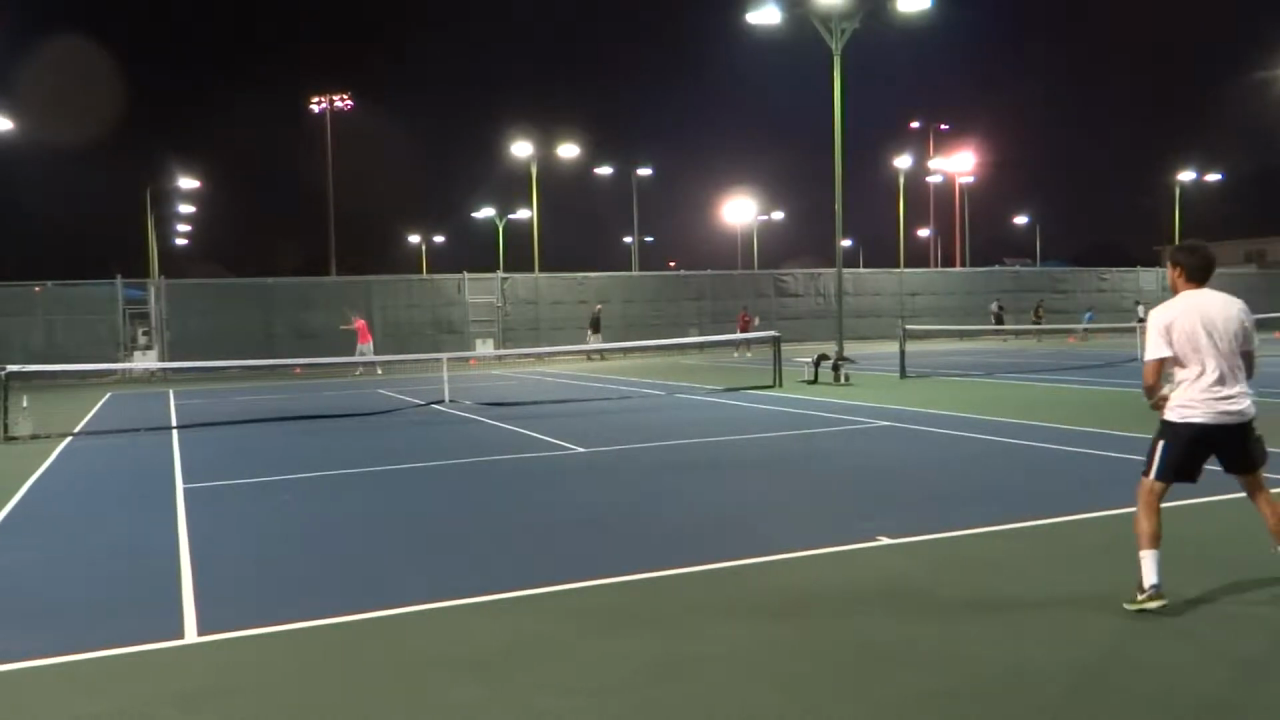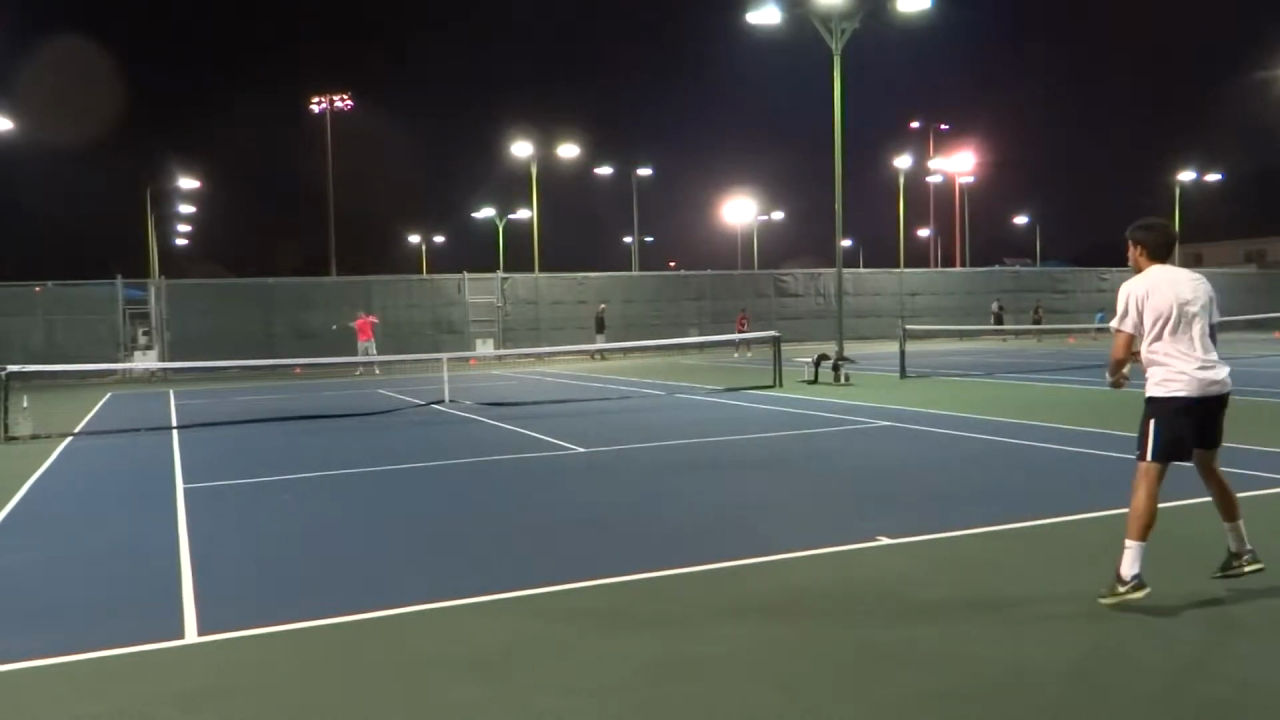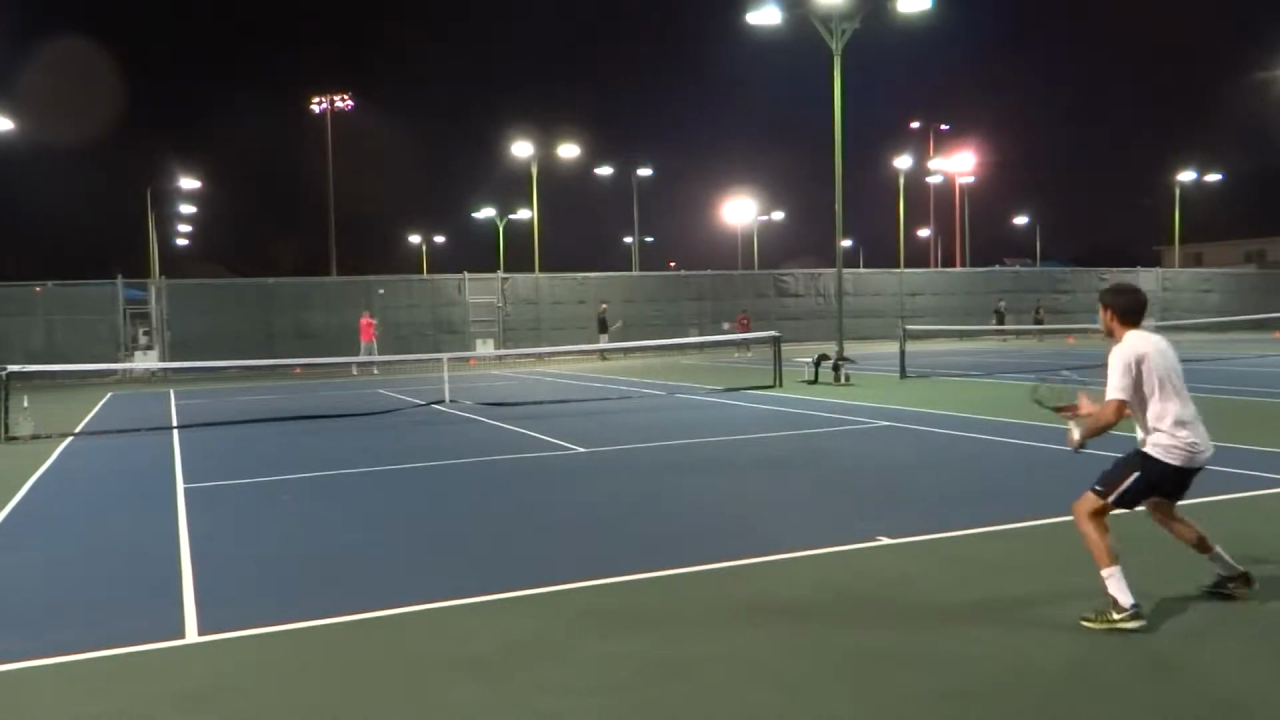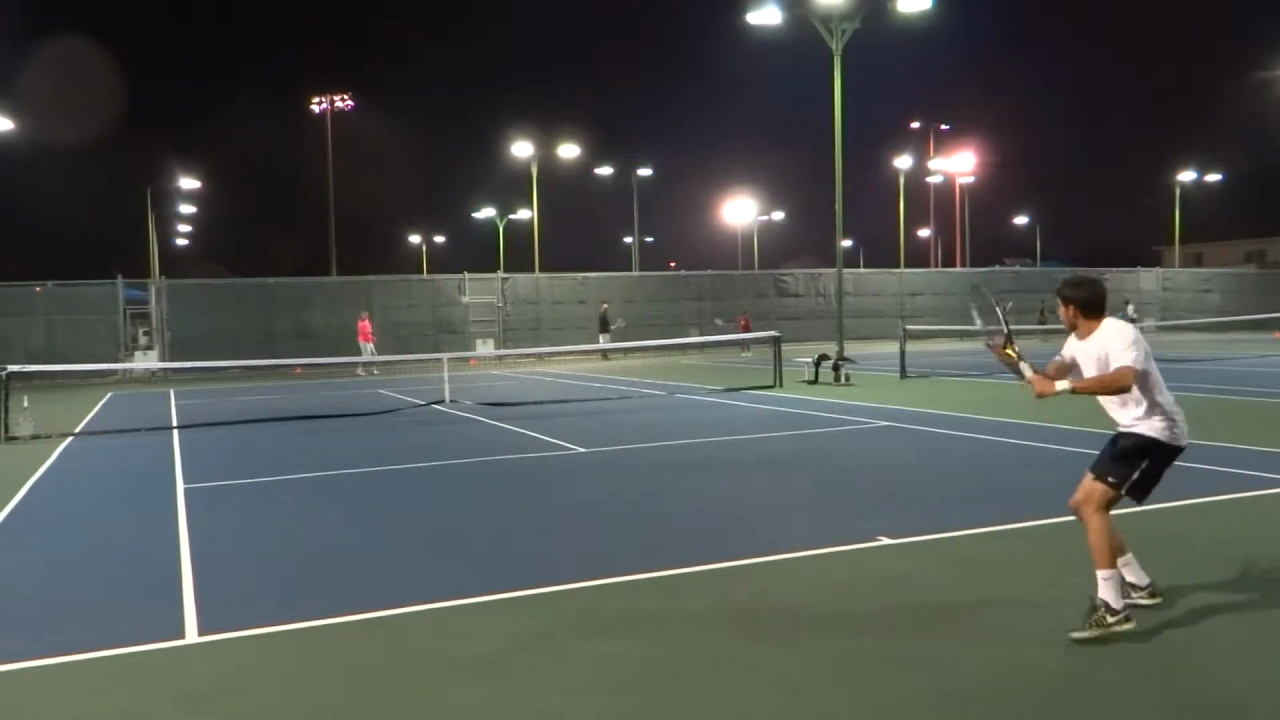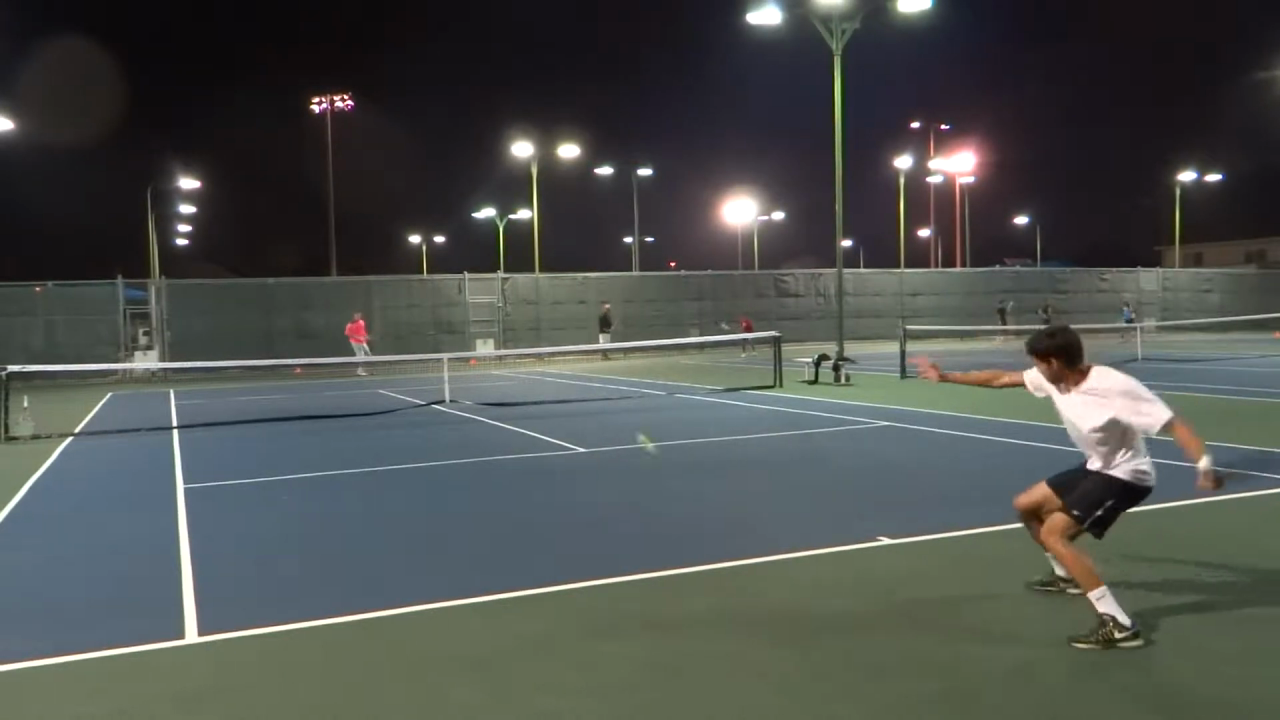
dt=0.3s
person 1, frame 1
left shoulder: (1164, 314)
right shoulder: (1237, 307)
left elbow: (1151, 378)
right elbow: (1248, 366)
left wrist: (1155, 398)
left hip: (1187, 415)
right hip: (1236, 412)
left knee: (1148, 496)
left ankle: (1150, 586)
person 1, frame 2
left shoulder: (1135, 288)
right shoulder: (1199, 282)
left elbow: (1121, 353)
left wrist: (1114, 375)
left hip: (1174, 390)
right hip: (1215, 384)
left knee: (1148, 477)
right knee: (1207, 467)
left ankle: (1129, 576)
right ankle: (1240, 552)
person 1, frame 3
left shoulder: (1124, 353)
right shoulder: (1158, 344)
left elbow: (1111, 416)
left wrist: (1080, 433)
right wrist: (1093, 410)
left hip: (1164, 449)
right hip: (1193, 445)
left knee: (1086, 512)
right knee: (1161, 511)
left ankle: (1123, 606)
right ankle: (1232, 575)
person 1, frame 4
left shoulder: (1116, 333)
right shoulder: (1080, 341)
left elbow: (1122, 381)
right elbow: (1052, 374)
left wrist: (1062, 386)
left hip: (1155, 435)
right hip: (1135, 434)
left knee: (1090, 506)
right knee: (1081, 505)
left ankle: (1111, 609)
right ankle: (1138, 582)
person 1, frame 5
left shoulder: (1119, 388)
right shoulder: (1051, 379)
left elbow: (1175, 425)
right elbow: (1002, 378)
left wrist: (1203, 465)
right wrist: (946, 376)
left hip: (1126, 476)
right hip: (1097, 468)
left knee: (1053, 534)
right knee: (1024, 505)
left ankle: (1120, 626)
right ankle: (1066, 575)
